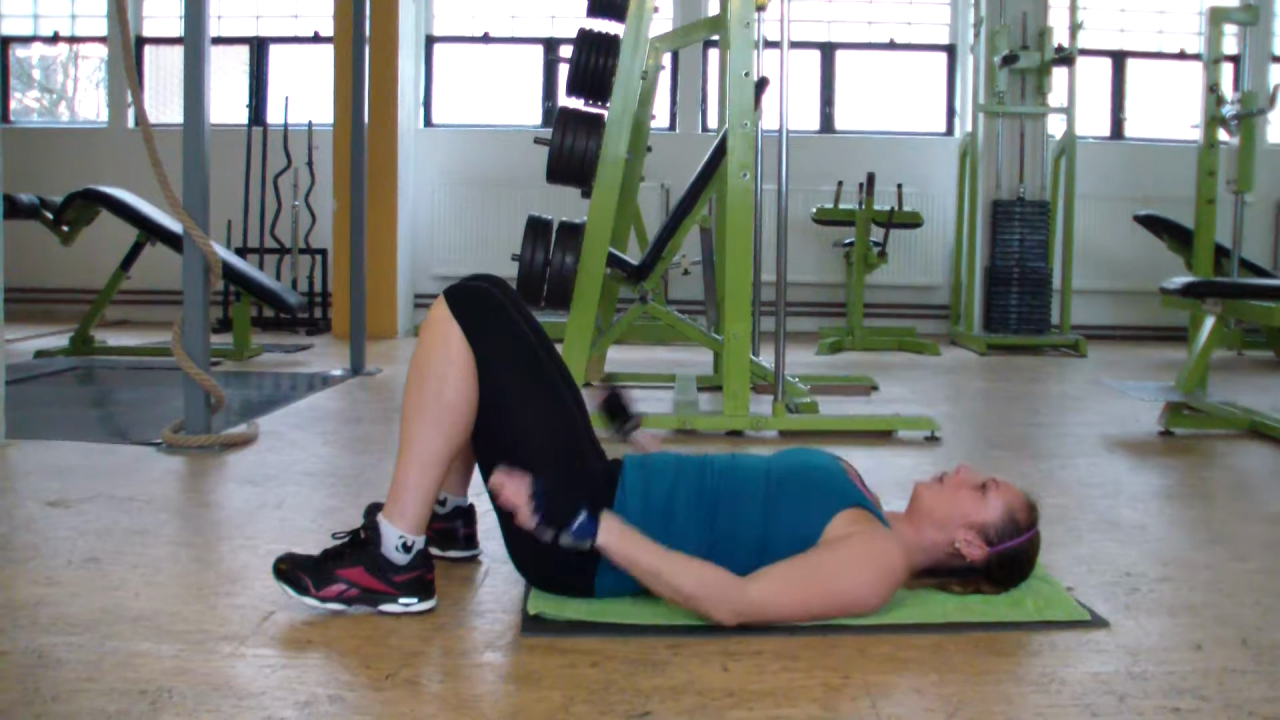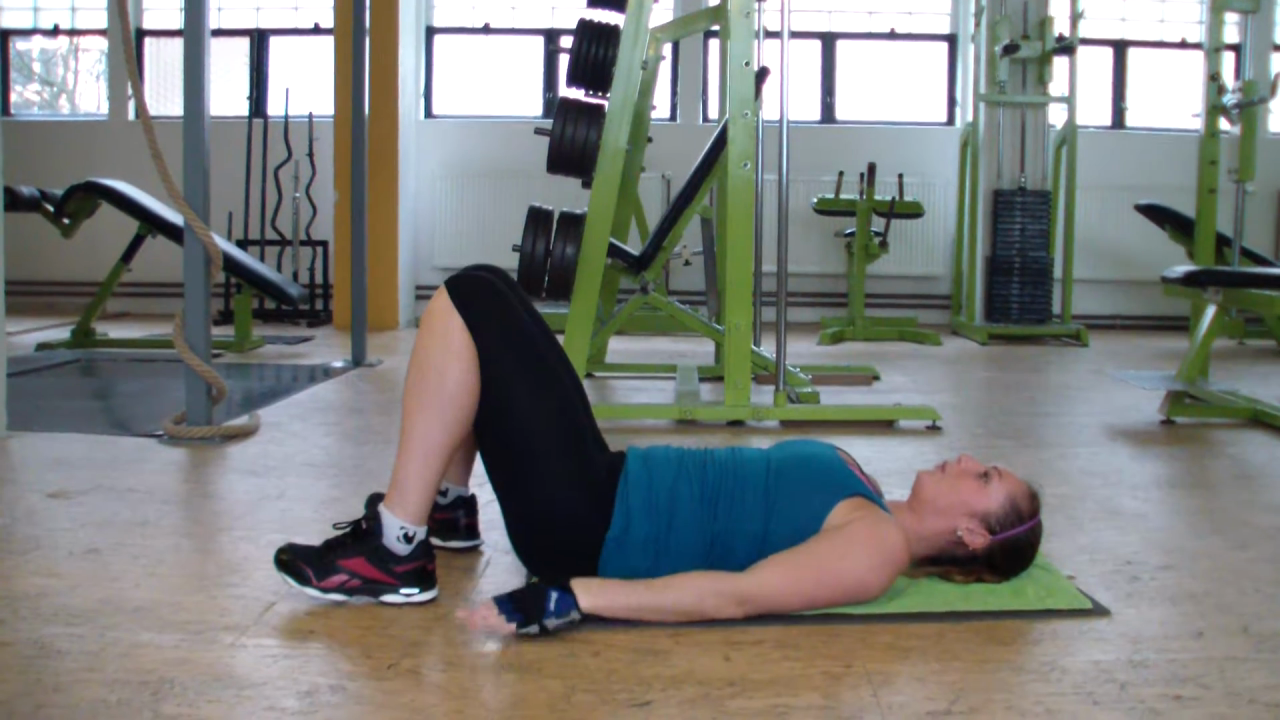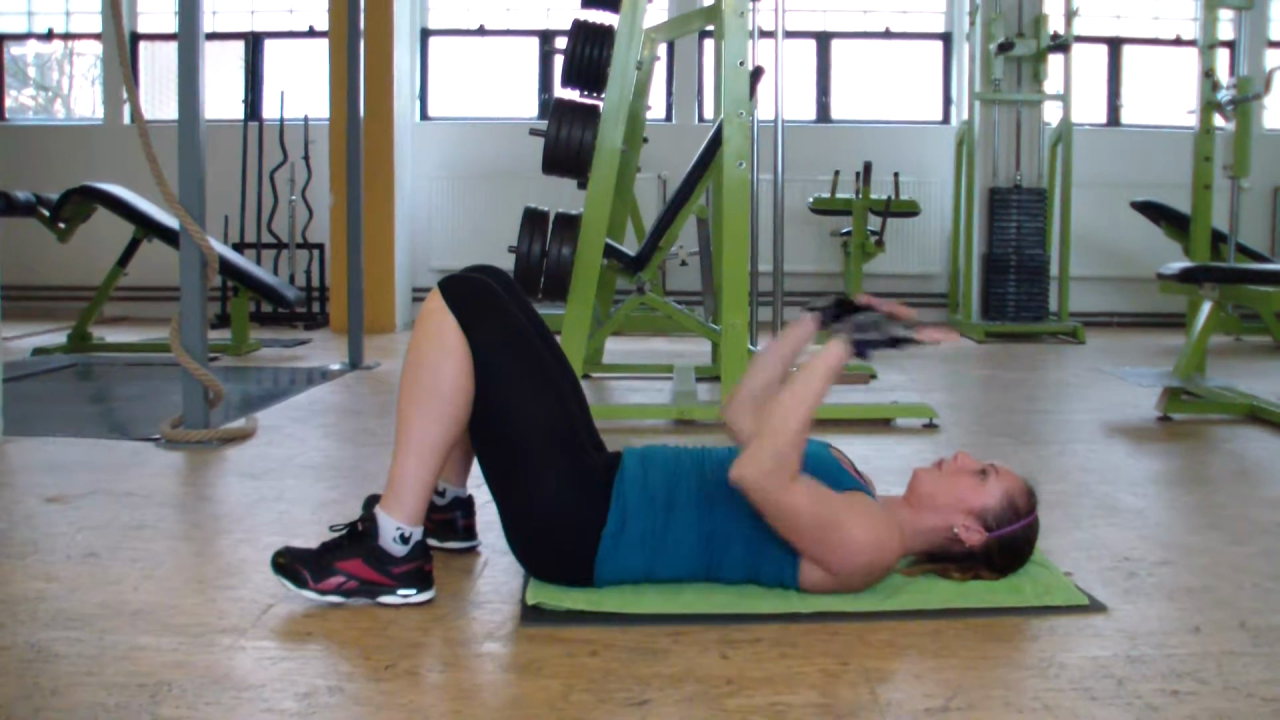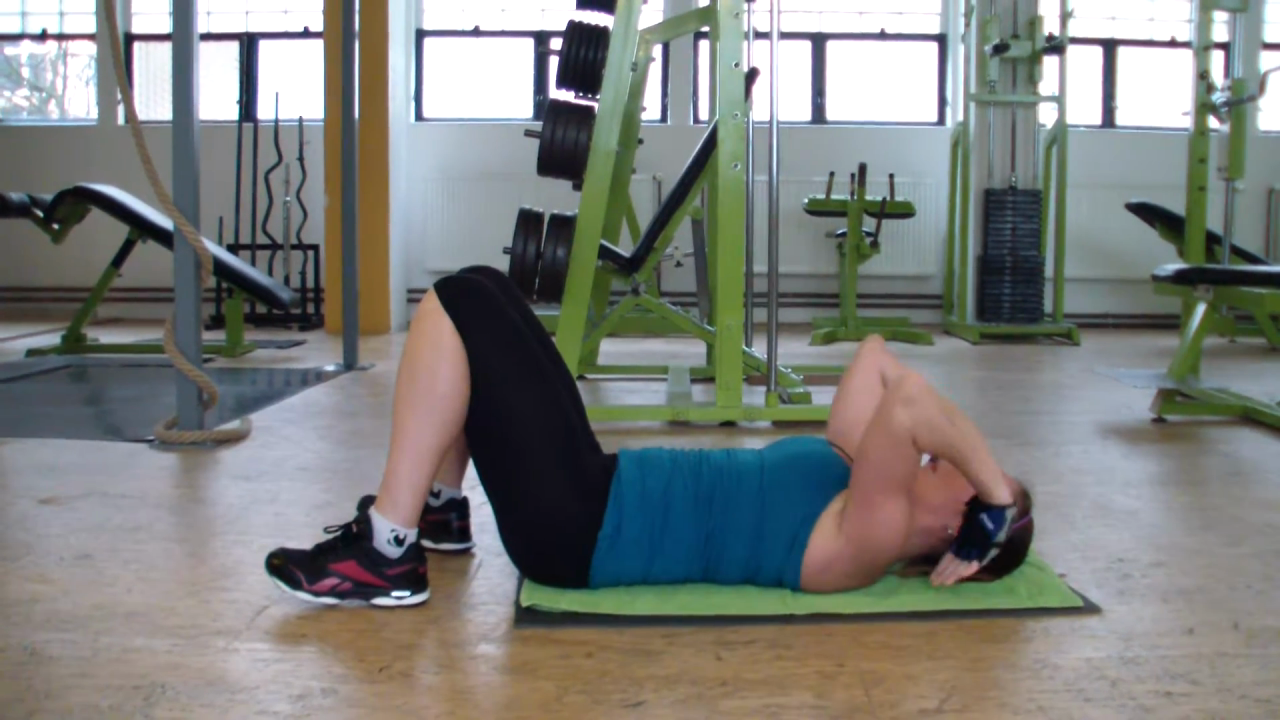
dt=0.5s
person 1, frame 1
left shoulder: (875, 565)
right shoulder: (863, 517)
left elbow: (735, 600)
left wrist: (584, 526)
left hip: (587, 526)
right hip: (605, 496)
left knee: (465, 313)
right knee: (482, 297)
left ankle: (393, 562)
right ankle: (444, 520)
person 1, frame 2
left shoulder: (877, 550)
right shoulder: (865, 504)
left elbow: (736, 595)
left wrist: (567, 597)
left hip: (584, 527)
right hip: (612, 485)
left knee: (465, 304)
right knee: (481, 289)
left ankle: (395, 553)
right ankle: (445, 510)
person 1, frame 3
left shoulder: (866, 545)
right shoulder: (856, 501)
left elbow: (754, 470)
right elbow: (744, 413)
left wrist: (829, 354)
right wrist: (820, 323)
left hip: (579, 531)
right hip: (603, 495)
left knee: (460, 305)
right knee: (481, 289)
left ankle: (391, 553)
right ankle: (443, 510)
person 1, frame 4
left shoulder: (872, 541)
right shoulder: (858, 491)
left elbow: (903, 406)
right elbow: (871, 356)
left wrist: (995, 488)
right wrist: (964, 434)
left hip: (578, 533)
right hip: (601, 493)
left knee: (457, 305)
right knee: (478, 289)
left ankle: (387, 553)
right ankle: (440, 511)
